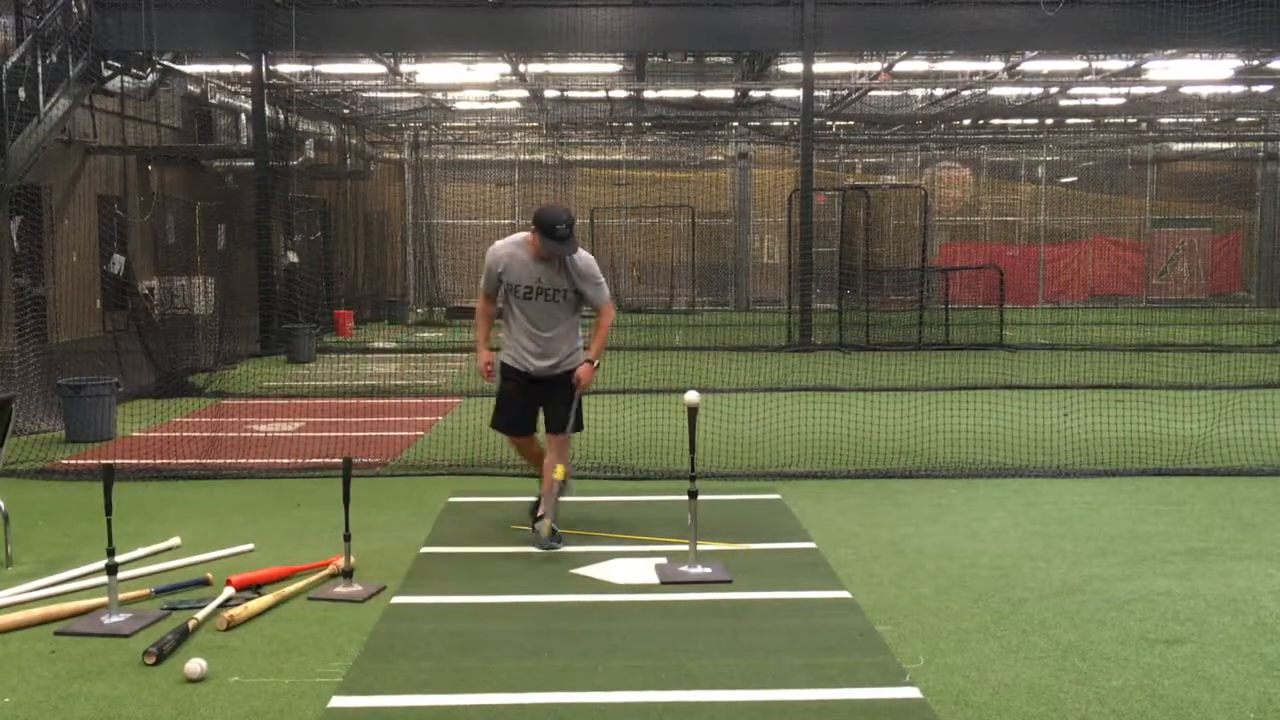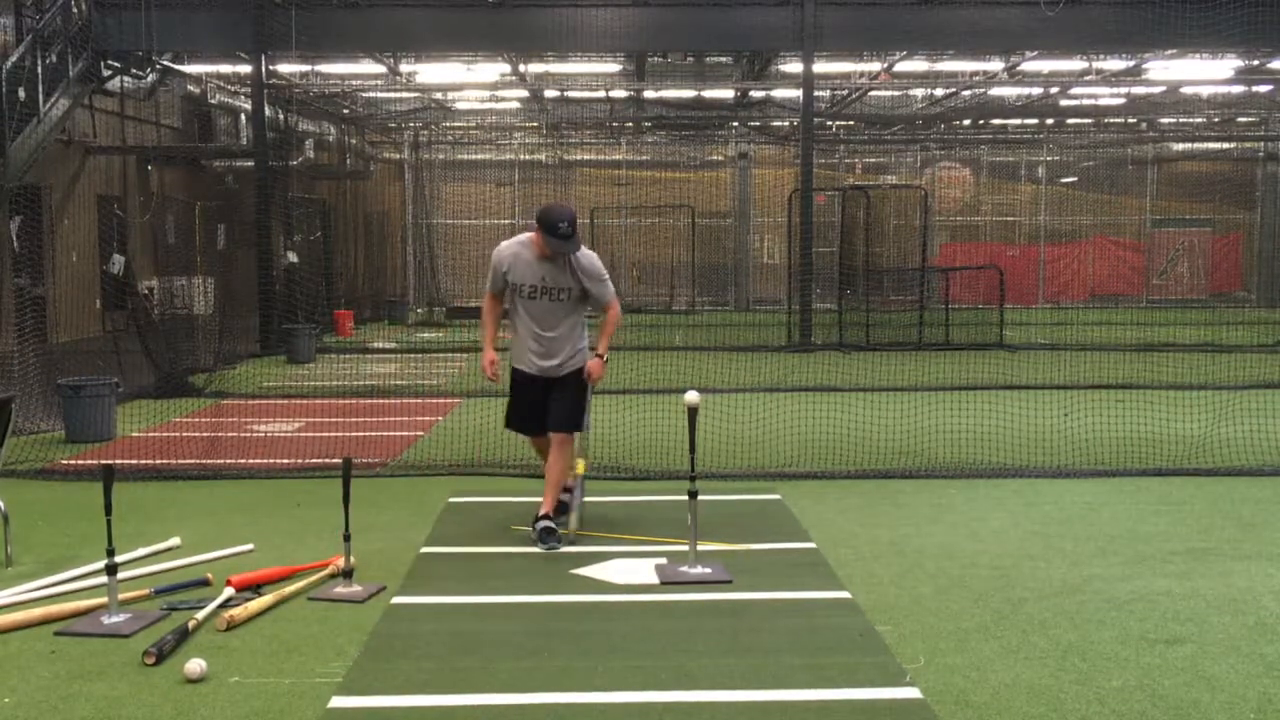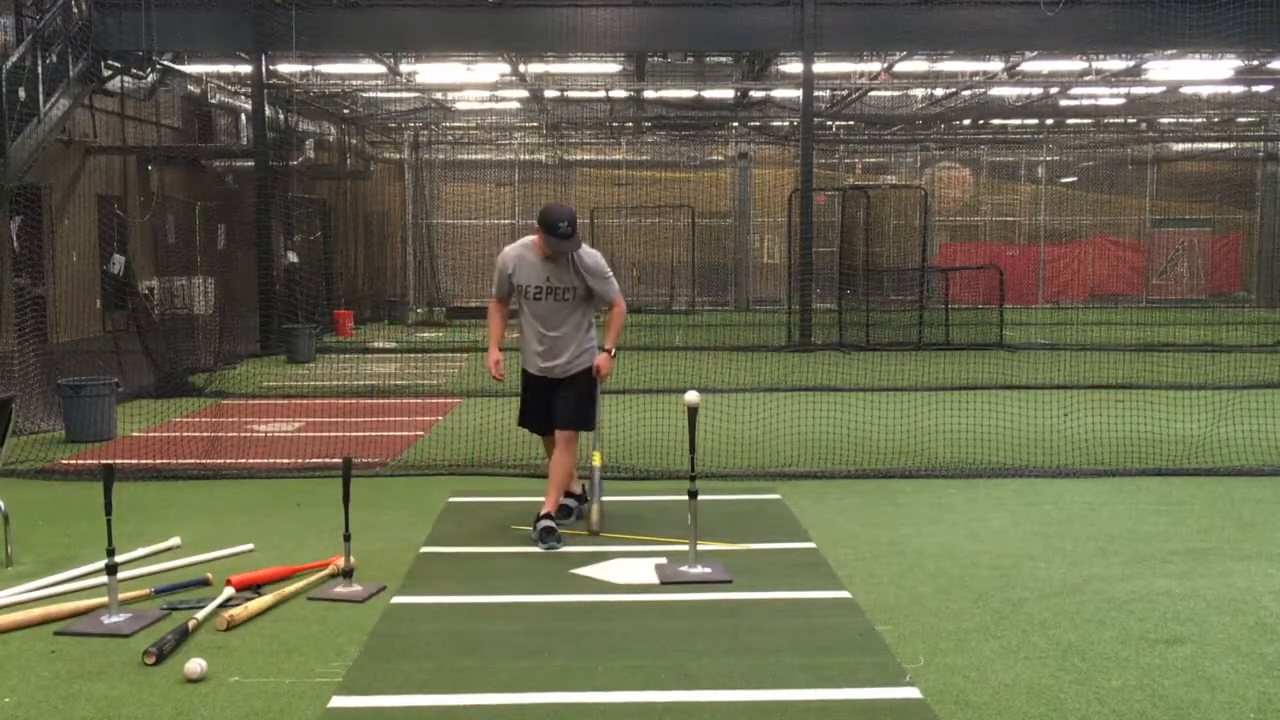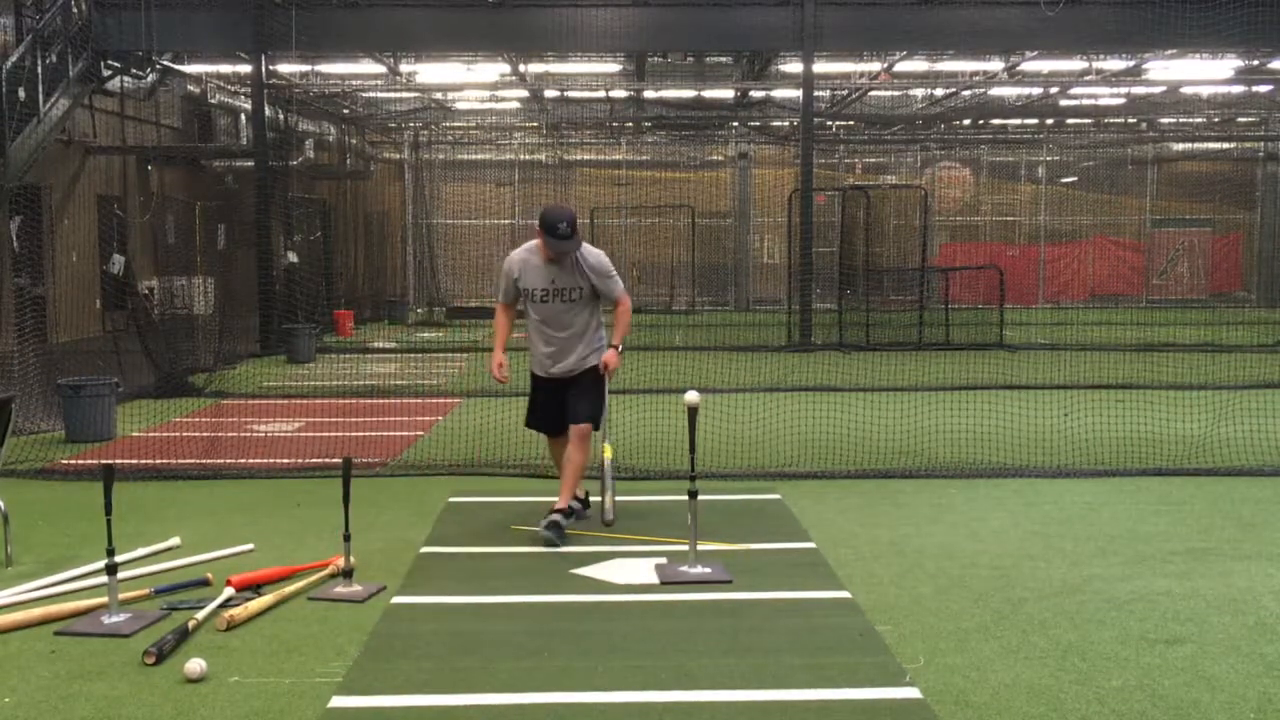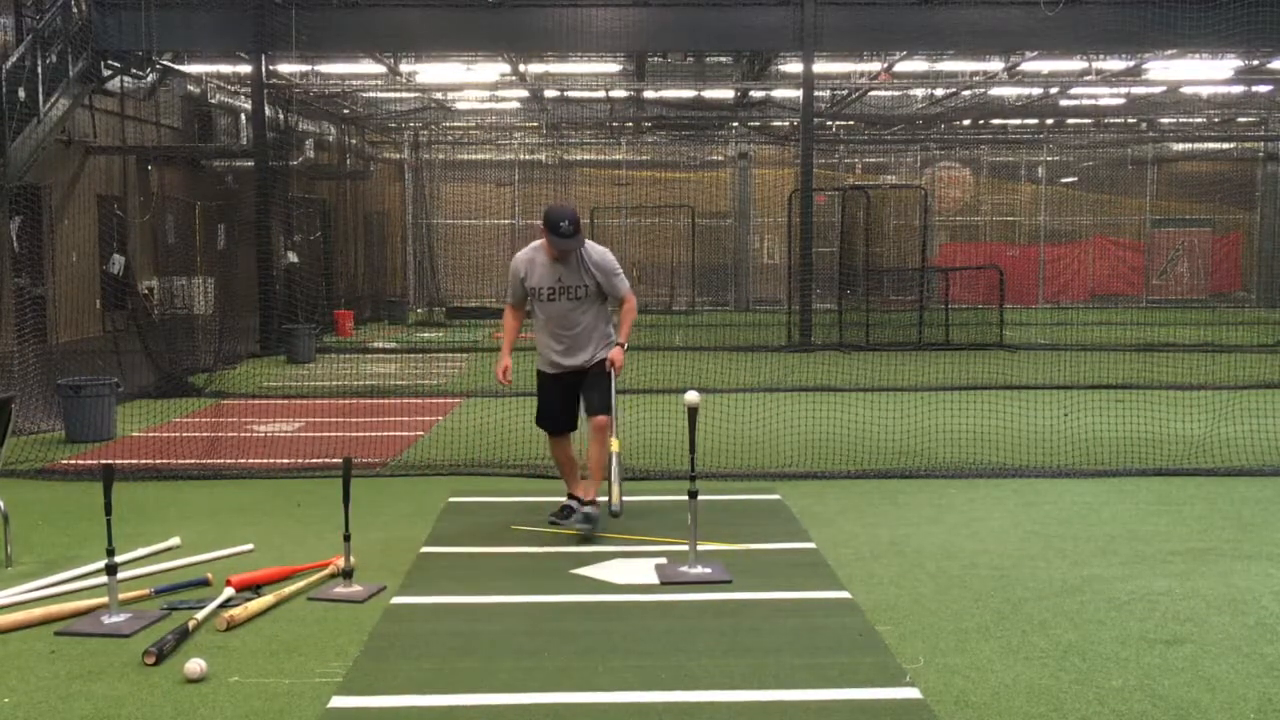
dt=0.1s
person 1, frame 1
left shoulder: (582, 263)
right shoulder: (500, 254)
left elbow: (606, 312)
right elbow: (487, 299)
left wrist: (591, 360)
right wrist: (483, 348)
left hip: (566, 364)
right hip: (516, 362)
left knee: (558, 438)
right knee: (516, 434)
left ankle: (543, 516)
right ankle: (549, 486)
person 1, frame 2
left shoulder: (586, 262)
right shoulder: (506, 255)
left elbow: (612, 308)
right elbow: (494, 299)
left wrist: (600, 355)
right wrist: (489, 347)
left hip: (571, 364)
right hip: (525, 363)
left knee: (562, 436)
right knee: (536, 433)
left ankle: (545, 516)
right ankle: (564, 486)
person 1, frame 3
left shoulder: (590, 261)
right shoulder: (511, 258)
left elbow: (617, 305)
right elbow: (499, 302)
left wrist: (607, 350)
right wrist: (494, 348)
left hip: (578, 364)
right hip: (535, 364)
left knee: (567, 437)
right knee: (547, 435)
left ankle: (546, 517)
right ankle: (574, 493)
person 1, frame 4
left shoulder: (593, 260)
right shoulder: (517, 262)
left elbow: (623, 303)
right elbow: (506, 307)
left wrist: (614, 346)
right wrist: (499, 351)
left hip: (587, 362)
right hip: (544, 366)
left knee: (580, 432)
right knee: (554, 436)
left ankle: (558, 512)
right ankle: (577, 497)
person 1, frame 5
left shoulder: (599, 258)
right shoulder: (523, 262)
left elbow: (628, 301)
right elbow: (514, 309)
left wrist: (620, 344)
right wrist: (505, 354)
left hip: (597, 357)
right hip: (552, 363)
left knee: (600, 423)
right knee: (557, 434)
left ankle: (589, 501)
right ankle: (575, 496)
